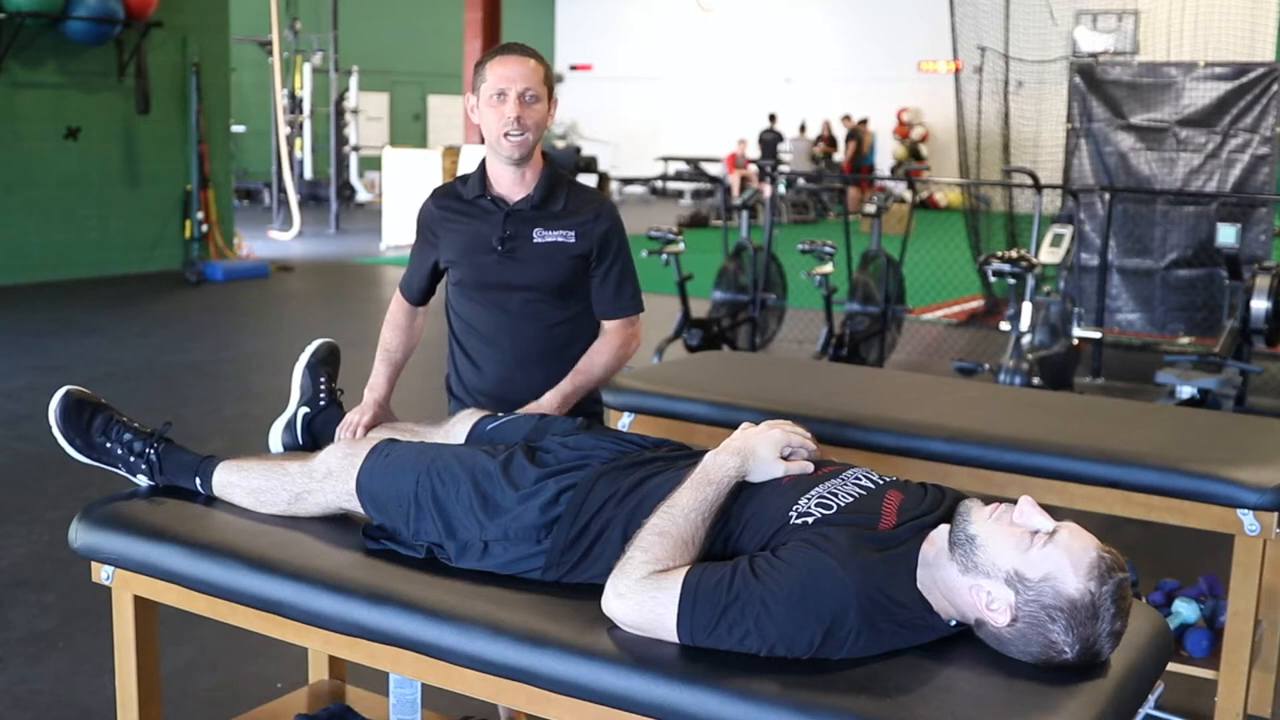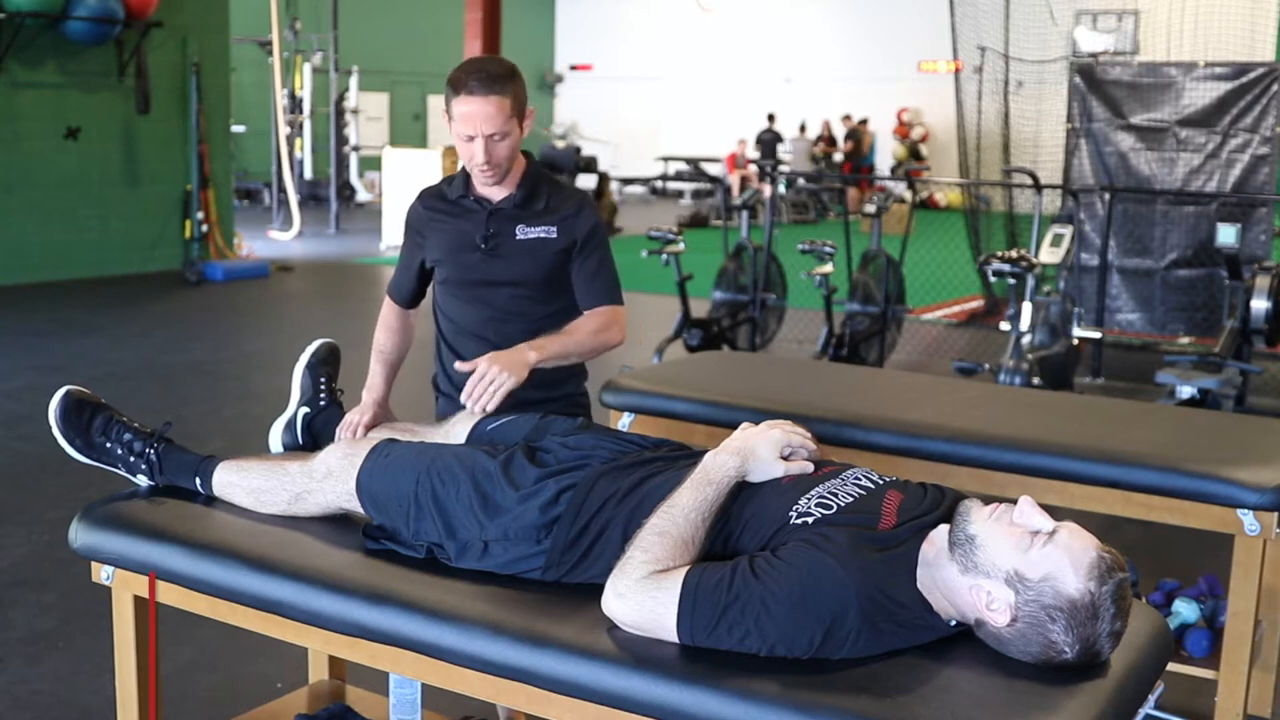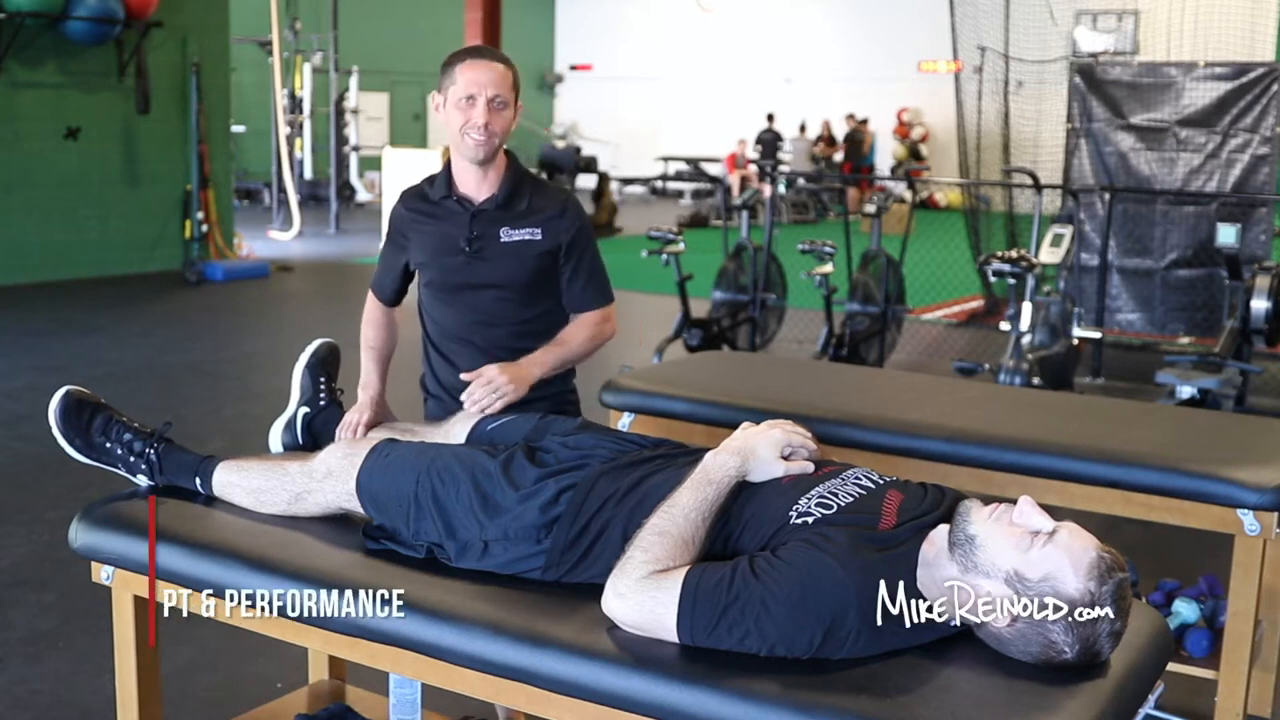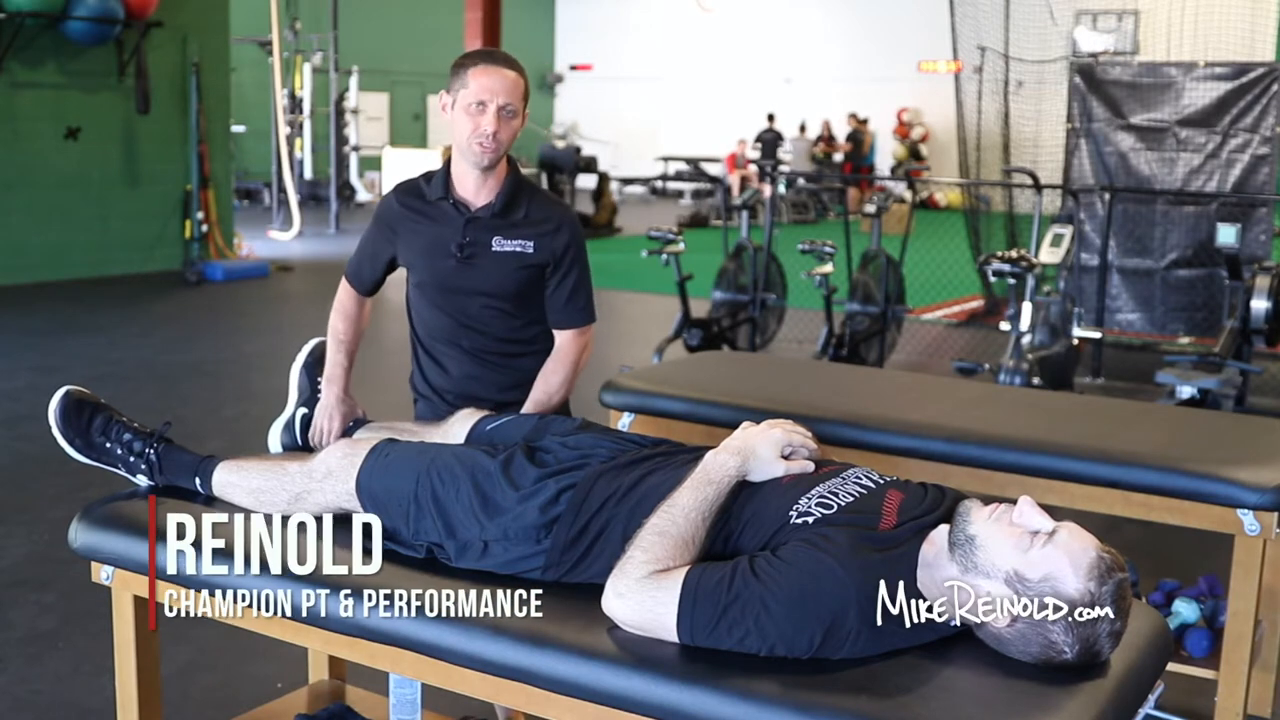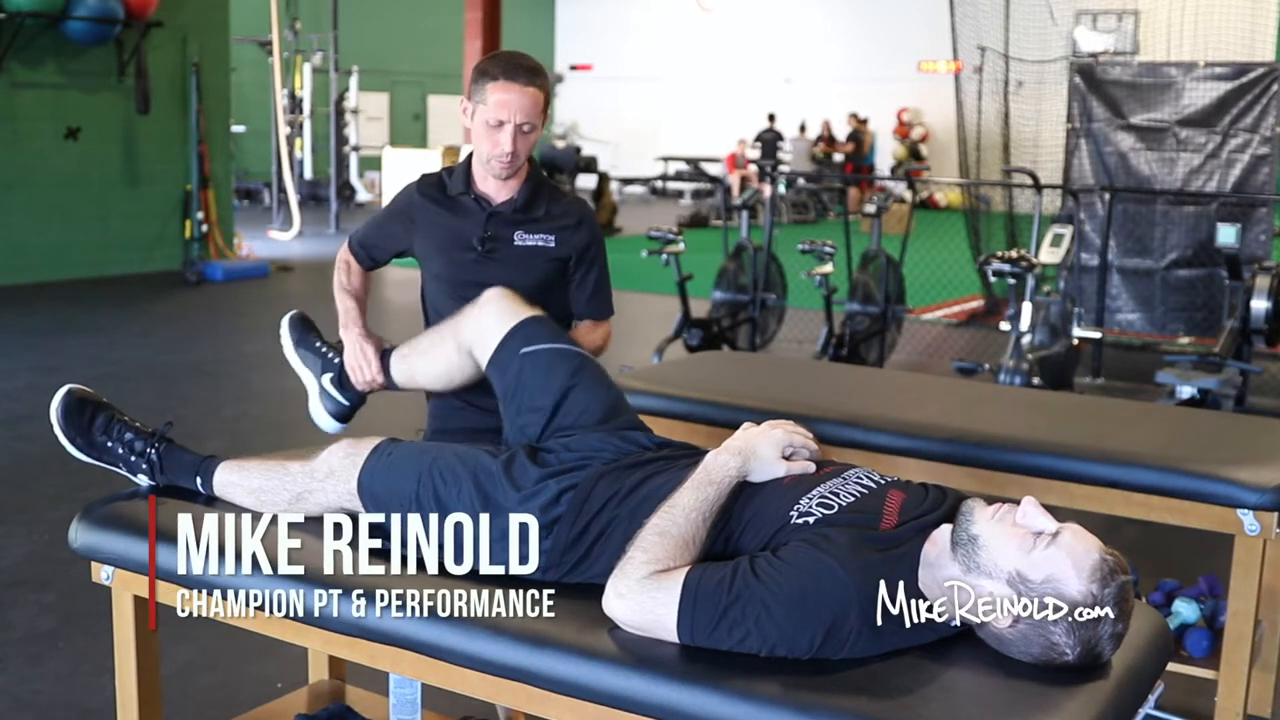
dt=0.5s
person 1, frame 1
left shoulder: (838, 595)
right shoulder: (941, 519)
left elbow: (631, 598)
left wrist: (733, 457)
right wrist: (784, 454)
left hip: (568, 513)
right hip: (643, 453)
left knee: (343, 472)
right knee: (466, 420)
left ankle: (174, 469)
right ankle: (344, 428)
person 1, frame 2
left shoulder: (836, 595)
right shoulder: (940, 517)
left elbow: (632, 598)
left wrist: (733, 457)
right wrist: (755, 451)
left hip: (563, 513)
right hip: (646, 453)
left knee: (342, 471)
right knee: (469, 420)
left ankle: (173, 469)
right ankle: (344, 428)
person 1, frame 3
left shoulder: (839, 596)
right shoulder: (943, 518)
left elbow: (633, 600)
left wrist: (733, 459)
right wrist: (766, 451)
left hip: (566, 514)
right hip: (642, 453)
left knee: (343, 474)
right knee: (459, 421)
left ankle: (169, 469)
right ankle: (341, 426)
person 1, frame 4
left shoulder: (837, 597)
right shoulder: (940, 514)
left elbow: (633, 598)
left wrist: (731, 456)
right wrist: (779, 455)
left hip: (565, 513)
right hip: (641, 454)
left knee: (345, 471)
right knee: (462, 421)
left ankle: (170, 469)
right ankle: (337, 429)
person 1, frame 5
left shoulder: (838, 598)
right shoulder: (942, 518)
left elbow: (635, 598)
left wrist: (730, 458)
right wrist: (788, 452)
left hip: (569, 511)
right hip: (637, 452)
left knee: (341, 471)
right knee: (493, 308)
left ankle: (172, 468)
right ankle: (357, 380)
person 2, frame 1
left shoulder: (592, 215)
right shoulder: (443, 209)
left elbow: (622, 330)
right elbow: (409, 303)
left wrist: (556, 403)
right wrist: (376, 396)
person 2, frame 2
left shoulder: (573, 212)
right shoulder: (429, 209)
left elbow: (609, 324)
right elbow: (399, 306)
left wrist: (526, 354)
right wrist: (374, 397)
right hip: (457, 420)
person 2, frame 3
left shoulder: (557, 211)
right shoulder: (413, 210)
left elbow: (597, 320)
right elbow: (381, 302)
left wrist: (526, 368)
right wrist: (370, 394)
left hip: (541, 418)
right hip: (448, 420)
person 2, frame 4
left shoulder: (553, 223)
right shoulder: (404, 207)
left elbow: (572, 340)
right elbow: (354, 290)
right wrist: (335, 390)
right hip: (437, 420)
person 2, frame 5
left shoulder: (573, 219)
right shoulder: (424, 201)
left elbow: (596, 327)
right elbow: (351, 258)
right wrist: (354, 333)
right hip: (453, 423)
